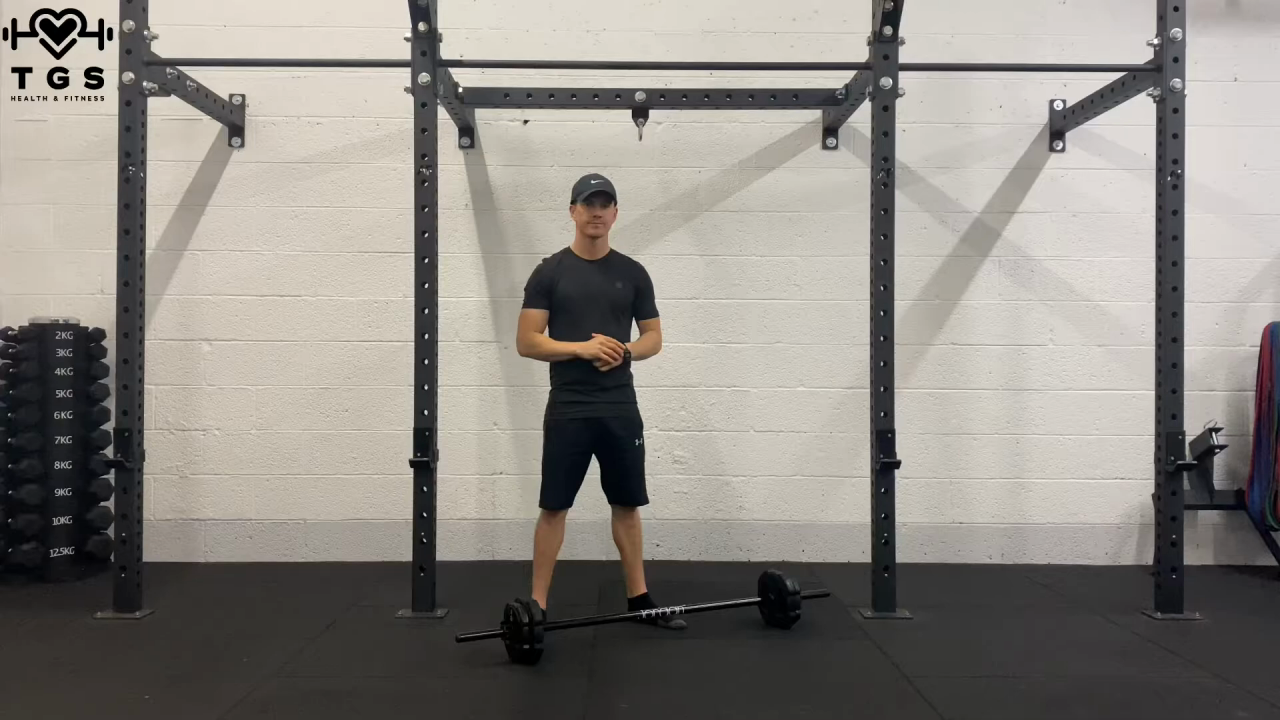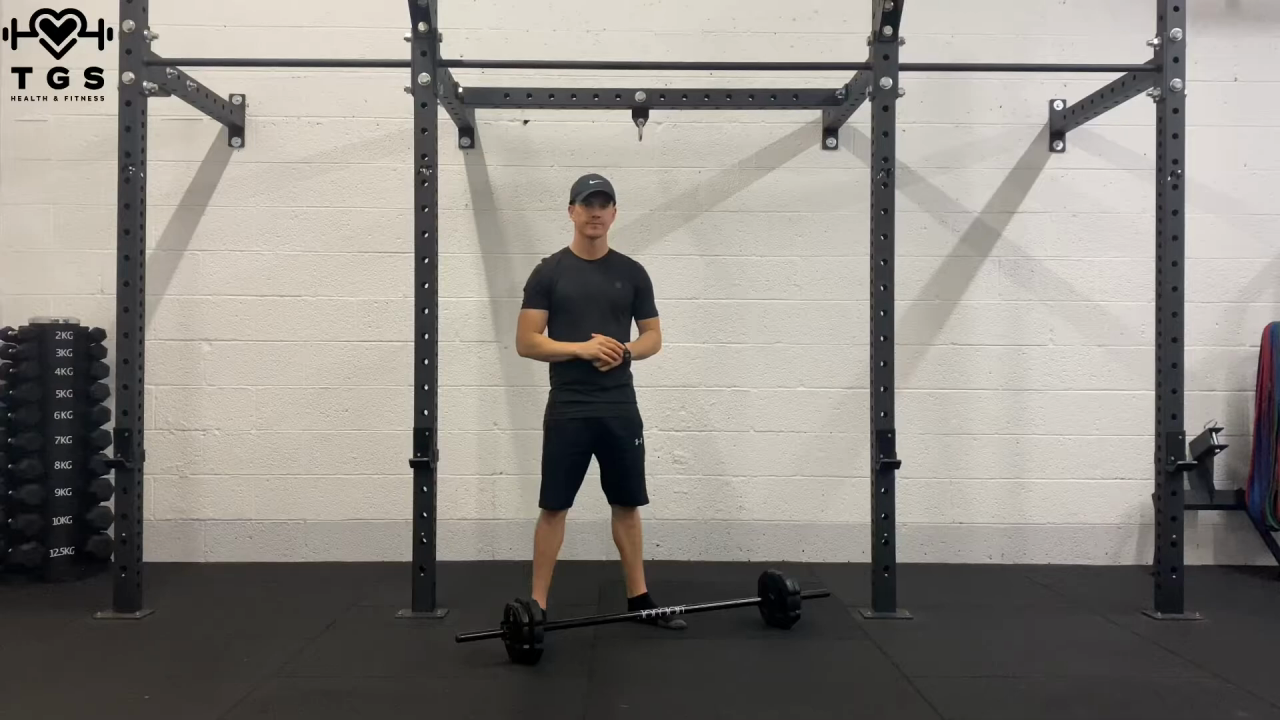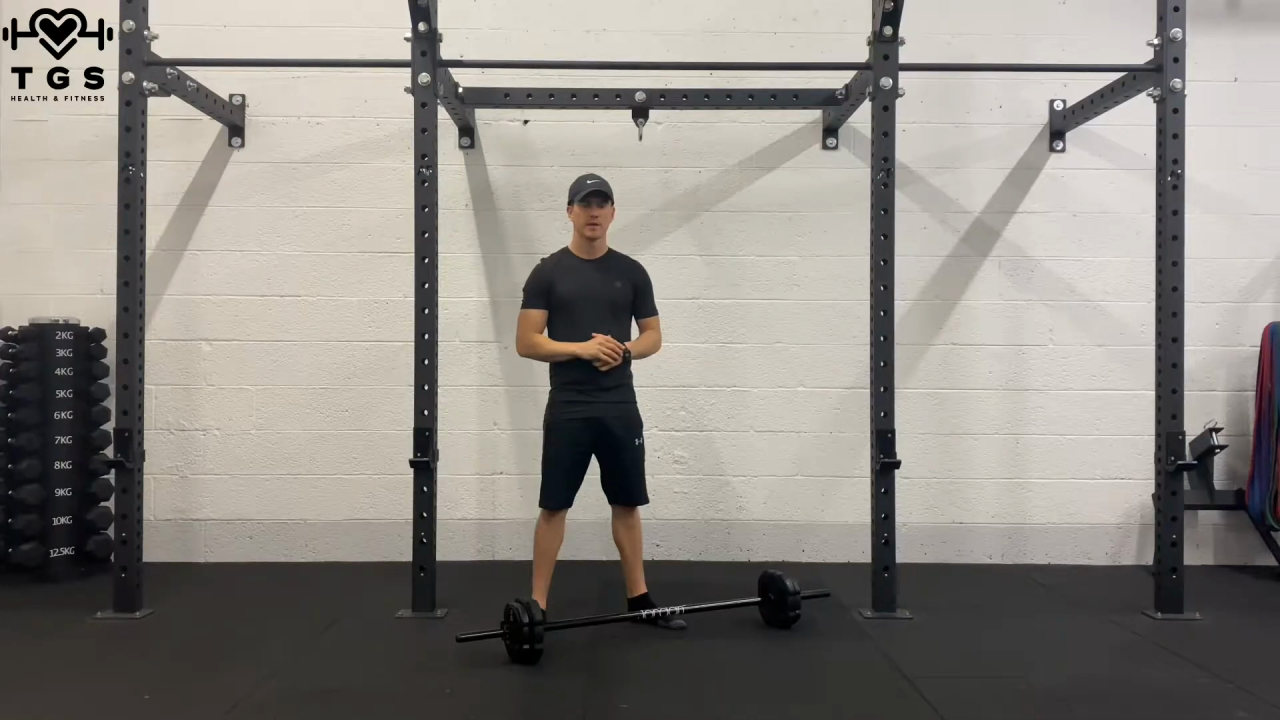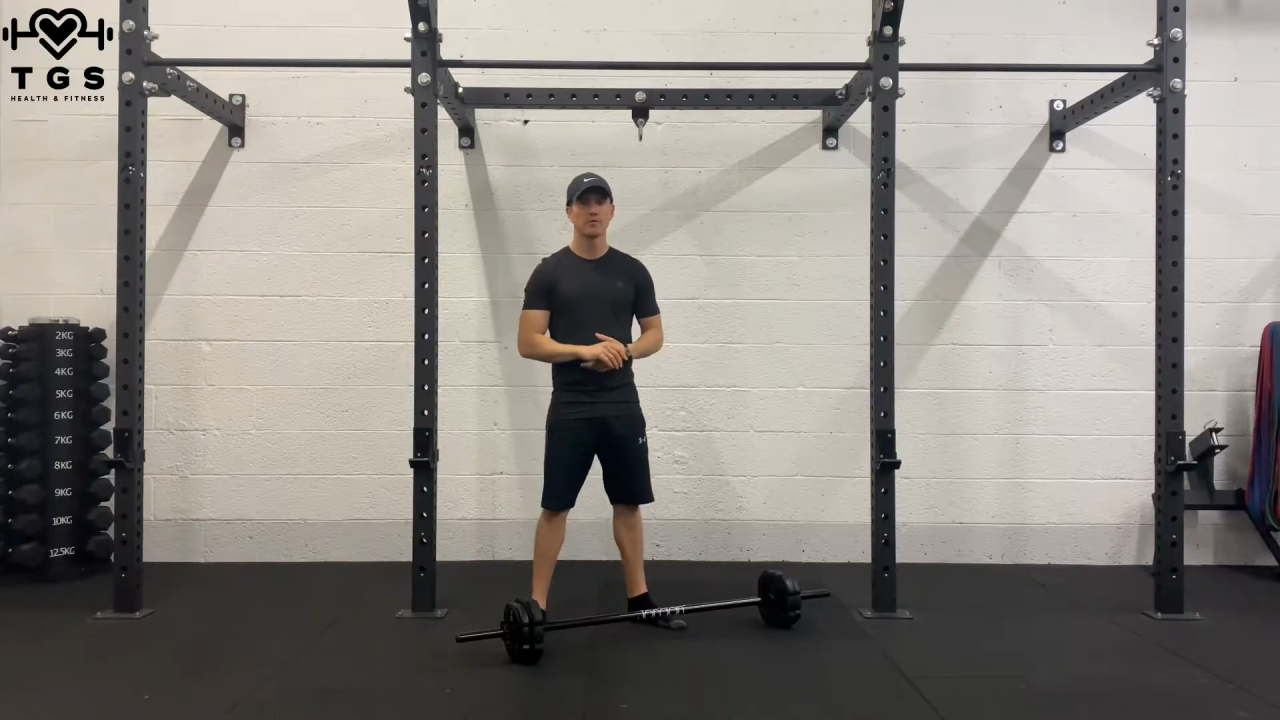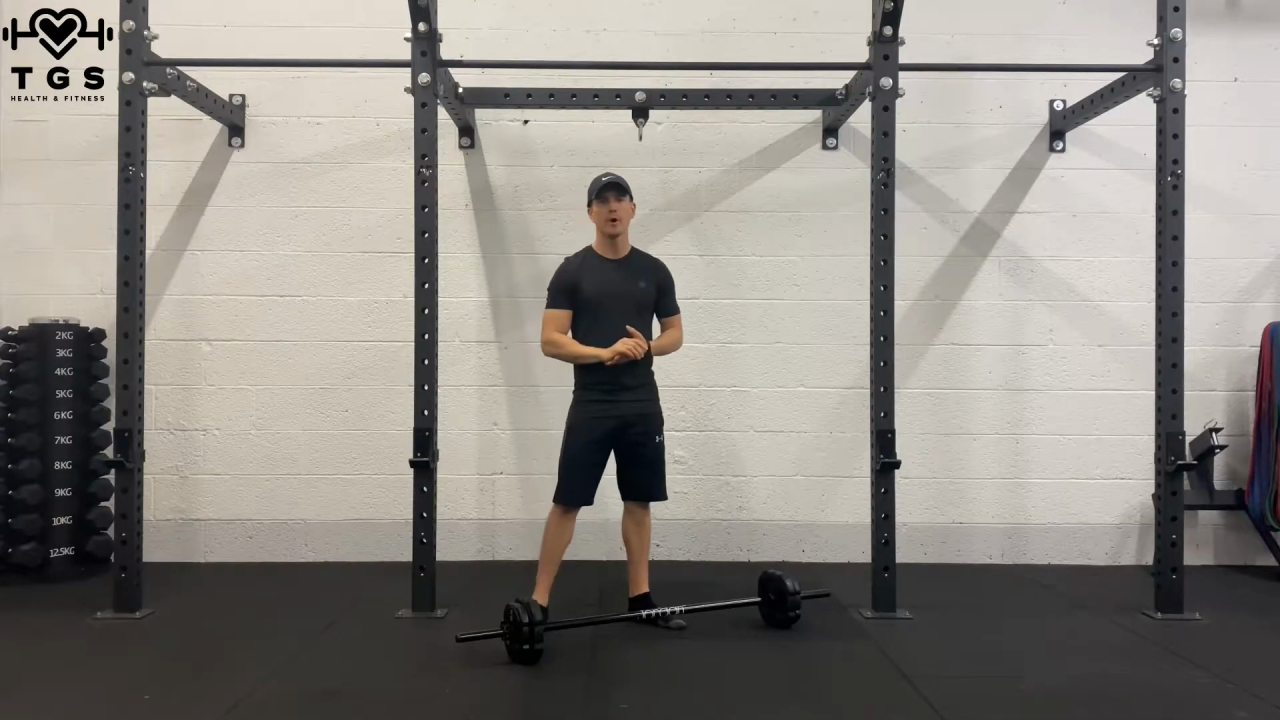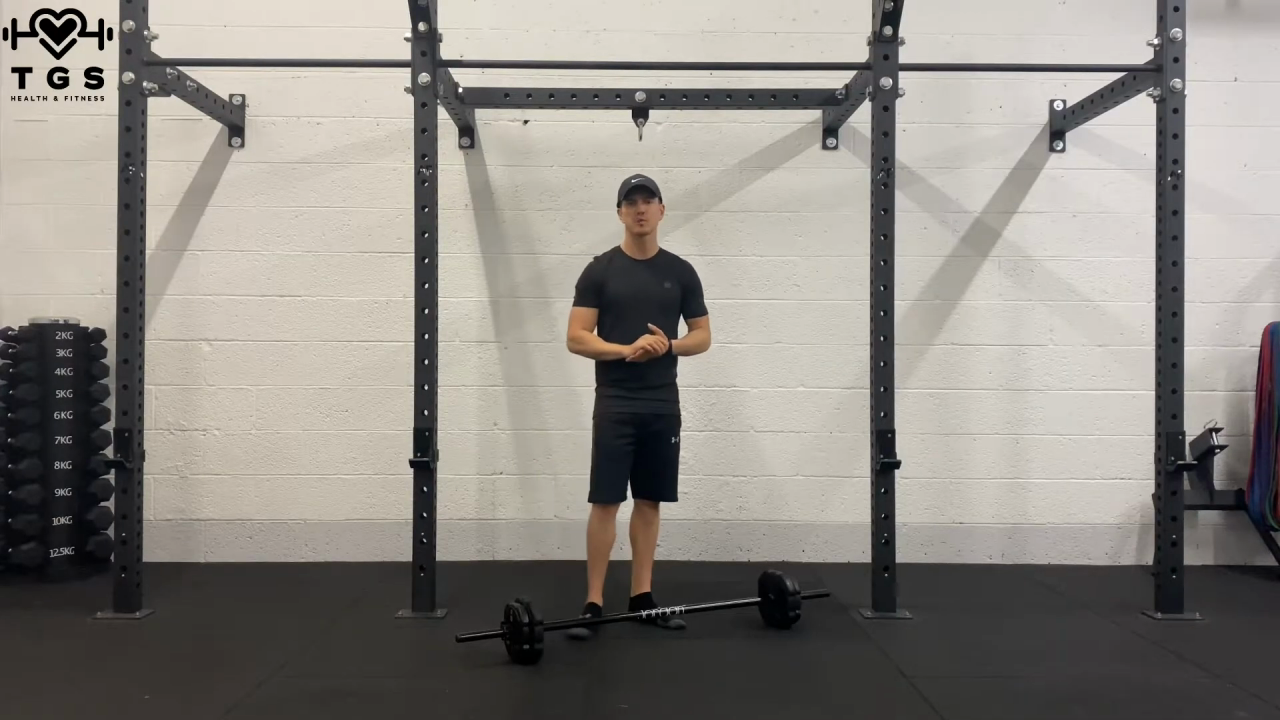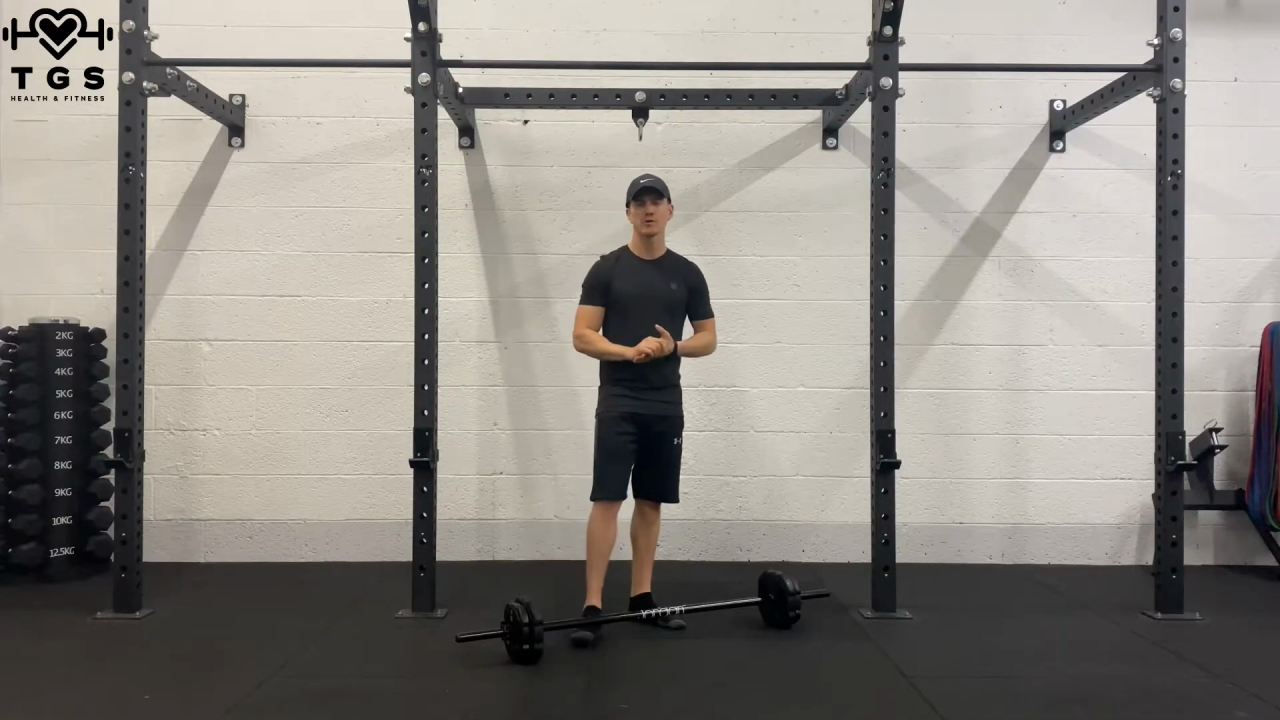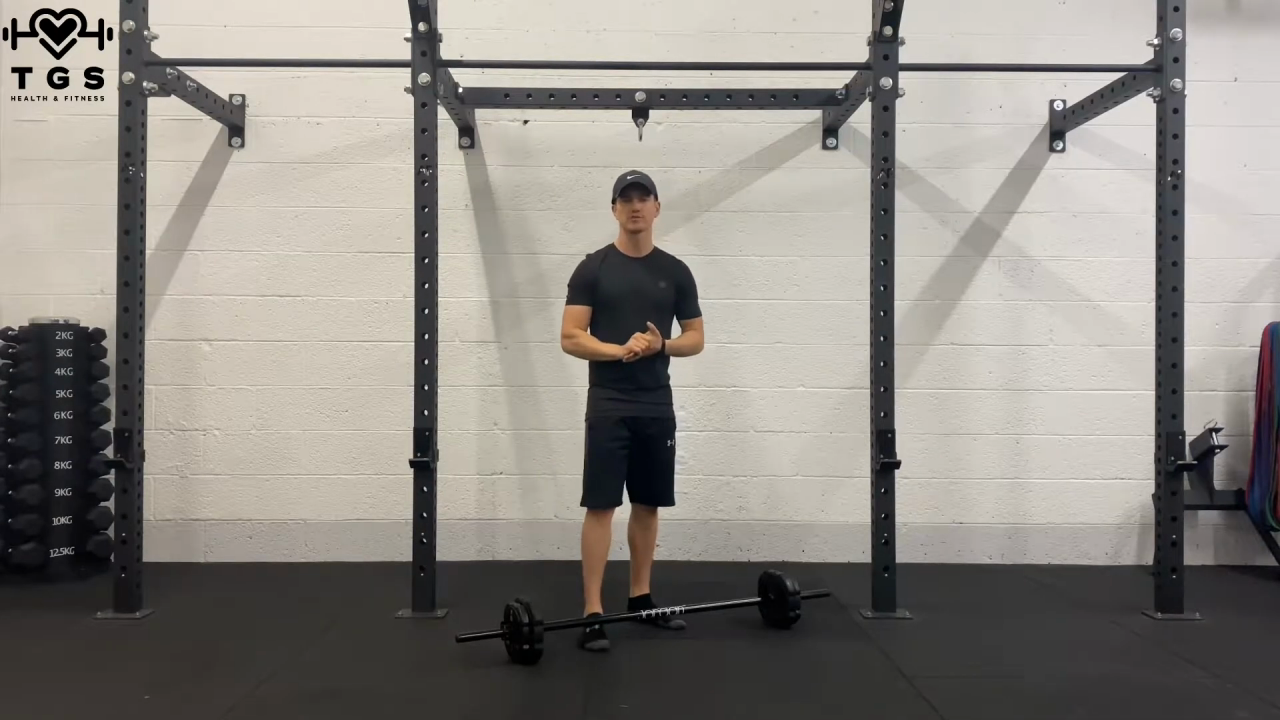
dt=0.4s
person 1, frame 1
left shoulder: (632, 273)
right shoulder: (550, 272)
left elbow: (653, 338)
right elbow: (526, 341)
left wrist: (624, 350)
right wrist: (581, 348)
left hip: (620, 407)
right hip: (568, 409)
left knee: (627, 504)
right knee: (554, 506)
left ankle: (638, 597)
right ankle: (538, 603)
person 1, frame 2
left shoulder: (632, 273)
right shoulder: (549, 272)
left elbow: (653, 337)
right elbow: (526, 342)
left wrist: (624, 350)
right wrist: (580, 349)
left hip: (620, 407)
right hip: (568, 409)
left knee: (627, 504)
right knee: (554, 506)
left ankle: (638, 596)
right ankle: (538, 604)
person 1, frame 3
left shoulder: (631, 272)
right shoulder: (548, 272)
left elbow: (653, 336)
right elbow: (526, 342)
left wrist: (624, 349)
right wrist: (581, 348)
left hip: (620, 406)
right hip: (568, 408)
left knee: (627, 503)
right knee: (554, 506)
left ankle: (638, 597)
right ankle: (537, 604)
person 1, frame 4
left shoulder: (632, 271)
right shoulder: (550, 271)
left elbow: (655, 334)
right elbow: (528, 342)
left wrist: (625, 351)
right wrist: (584, 351)
left hip: (623, 405)
right hip: (571, 408)
left knee: (629, 502)
right knee: (555, 506)
left ankle: (638, 596)
right ankle: (537, 604)
person 1, frame 5
left shoulder: (654, 270)
right shoulder: (573, 271)
left elbow: (675, 333)
right elbow: (550, 341)
left wrist: (648, 347)
right wrist: (604, 353)
left hip: (643, 404)
right hip: (592, 406)
left knee: (640, 501)
right knee: (568, 502)
left ankle: (640, 596)
right ankle: (539, 601)
person 1, frame 6
left shoulder: (680, 271)
right shoulder: (600, 270)
left elbow: (703, 335)
right elbow: (576, 337)
left wrist: (669, 345)
right wrist: (627, 349)
left hip: (662, 403)
right hip: (615, 401)
left knee: (650, 501)
right knee: (605, 501)
left ankle: (642, 595)
right ankle: (593, 602)
person 1, frame 7
left shoulder: (687, 272)
right shoulder: (607, 268)
left elbow: (708, 338)
right elbow: (582, 335)
left wrist: (672, 346)
right wrist: (630, 351)
left hip: (666, 404)
right hip: (619, 401)
left knee: (651, 501)
right knee: (607, 500)
left ankle: (641, 595)
right ankle: (592, 605)
person 1, frame 8
left shoulder: (675, 271)
right shoulder: (593, 268)
left elbow: (696, 338)
right elbow: (571, 337)
left wrist: (660, 344)
right wrist: (620, 350)
left hip: (657, 406)
right hip: (608, 405)
left knee: (648, 505)
right knee: (600, 505)
left ankle: (640, 597)
right ankle: (593, 611)
